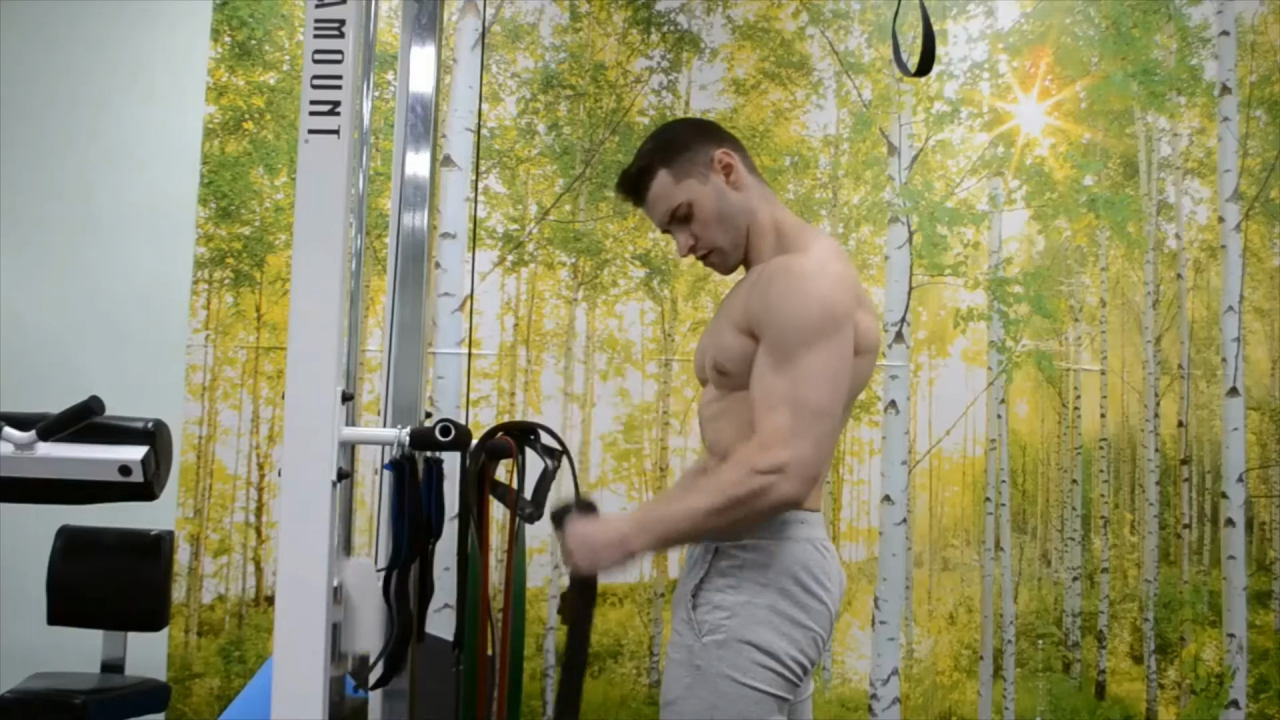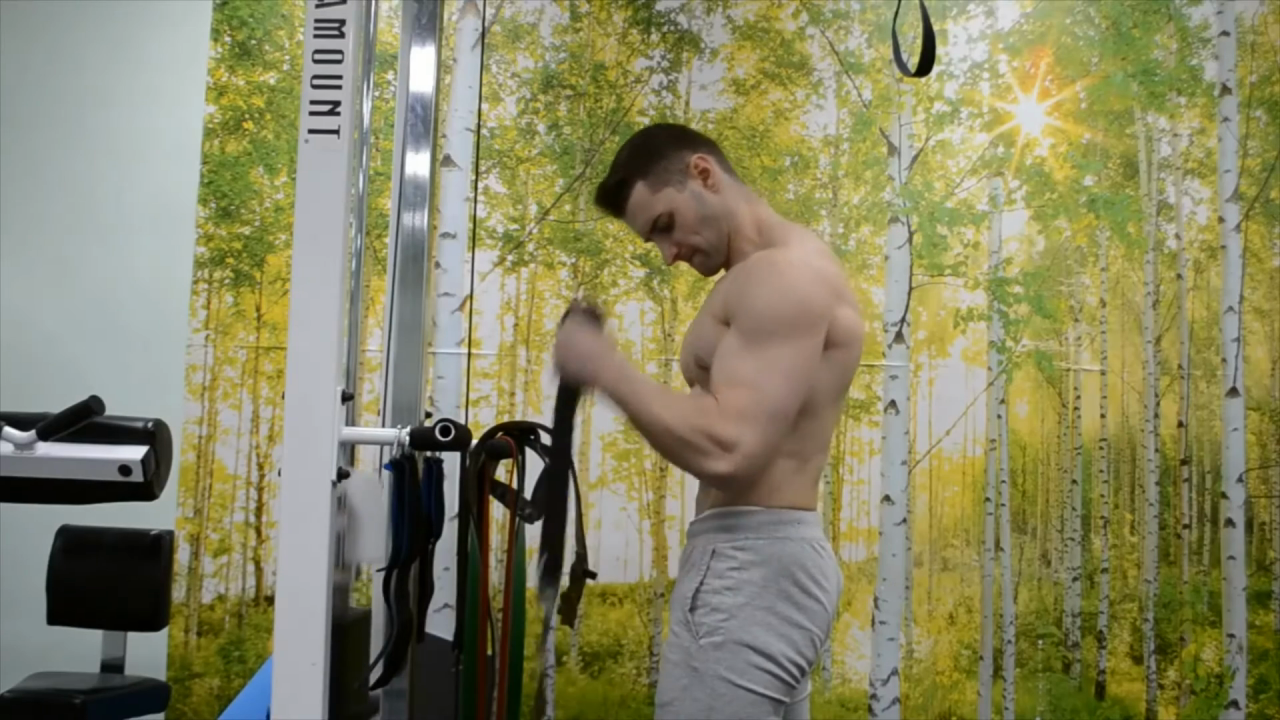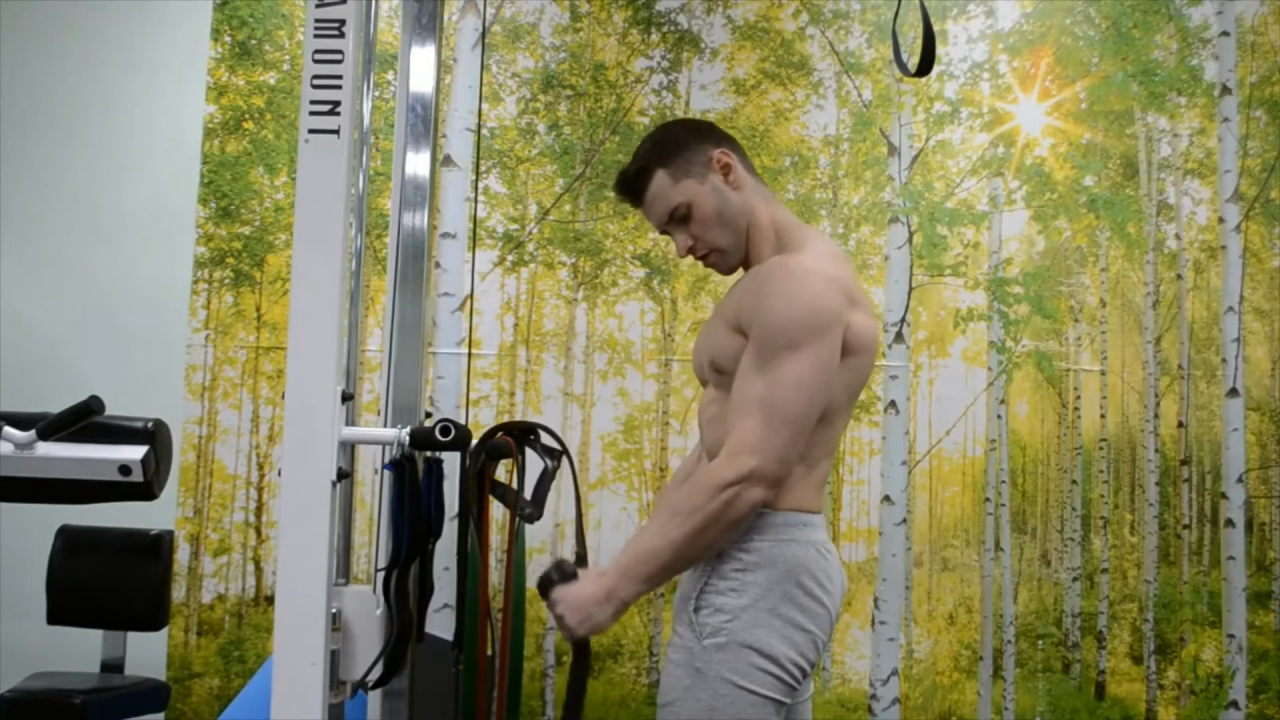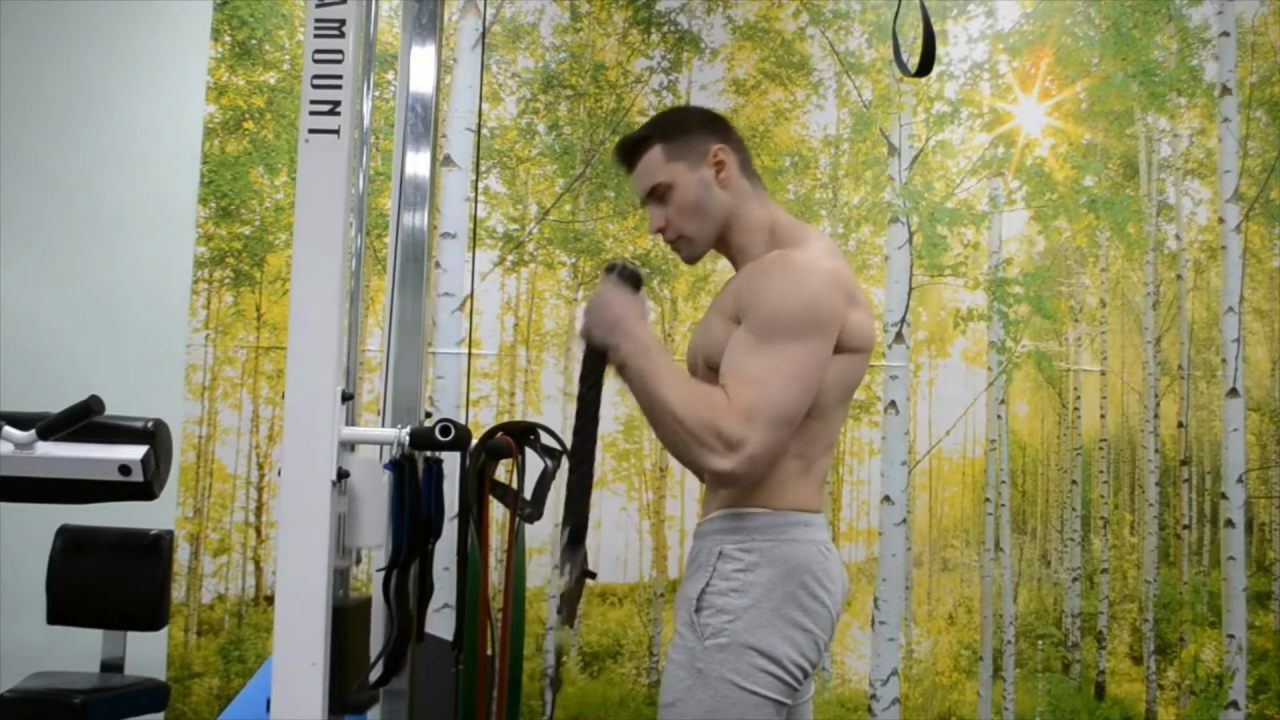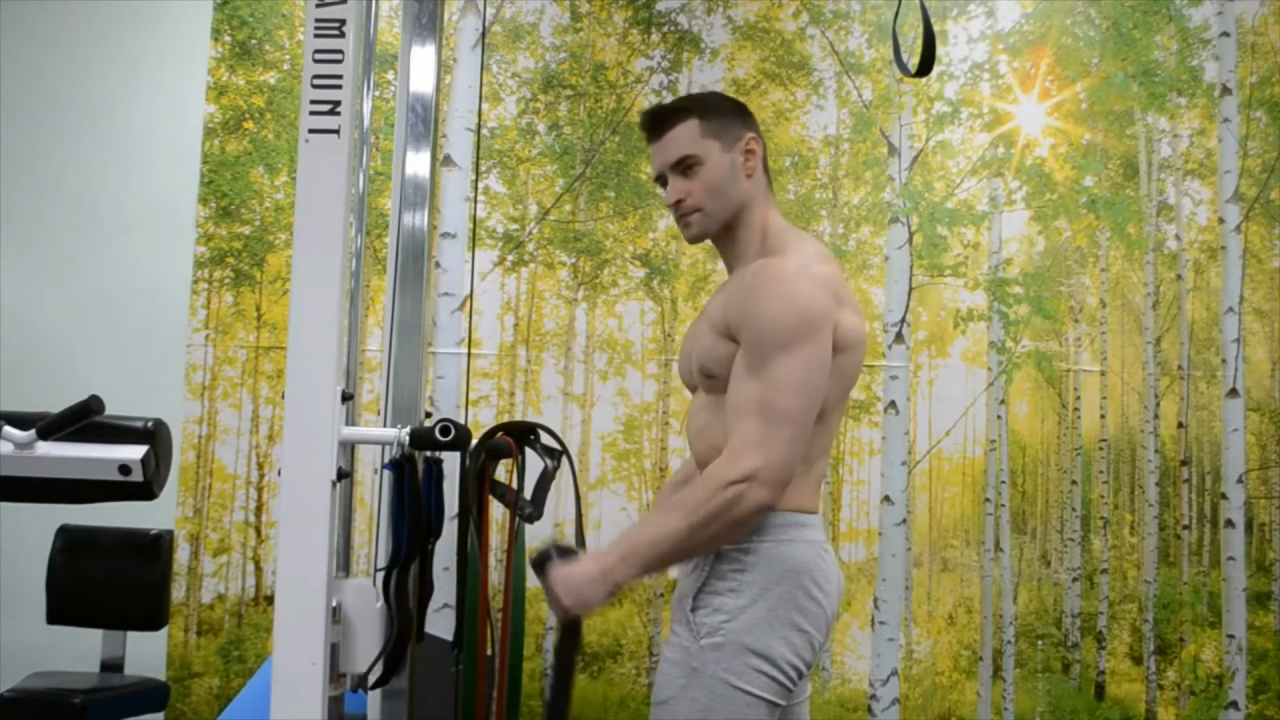
dt=1s
person 1, frame 1
left shoulder: (805, 278)
right shoulder: (771, 286)
left elbow: (780, 471)
left wrist: (627, 535)
right wrist: (634, 527)
left hip: (757, 568)
right hip: (758, 563)
person 1, frame 2
left shoulder: (784, 273)
right shoulder: (766, 279)
left elbow: (726, 447)
right elbow: (720, 437)
left wrist: (607, 367)
right wrist: (615, 374)
left hip: (751, 565)
right hip: (760, 561)
person 1, frame 3
left shoulder: (799, 281)
right shoulder: (776, 286)
left elbow: (748, 477)
right elbow: (716, 454)
left wrist: (616, 587)
right wrist: (624, 569)
left hip: (757, 570)
right hip: (768, 565)
person 1, frame 4
left shoulder: (799, 274)
right shoulder: (771, 279)
left elbow: (731, 448)
right elbow: (714, 442)
left wrist: (631, 340)
right wrist: (628, 355)
left hip: (756, 568)
right hip: (763, 562)
person 1, frame 5
left shoulder: (788, 280)
right shoulder: (756, 287)
left elbow: (753, 478)
left wrist: (610, 569)
right wrist: (619, 555)
left hip: (755, 573)
right hip: (762, 567)
